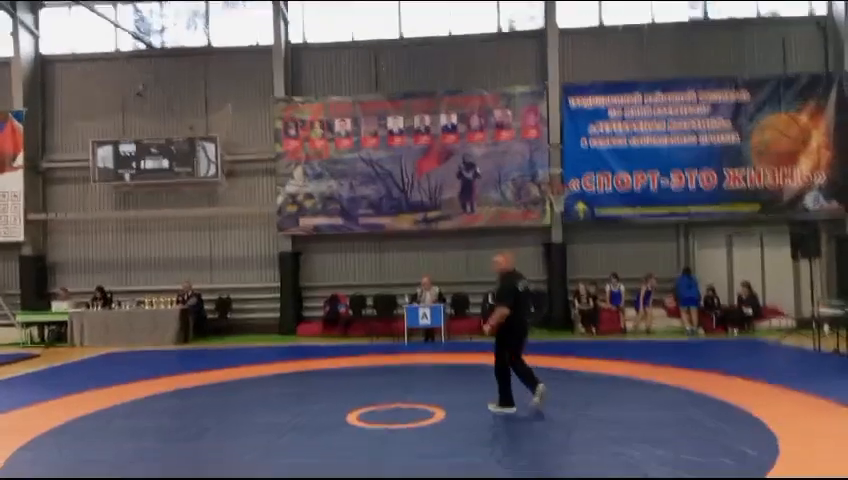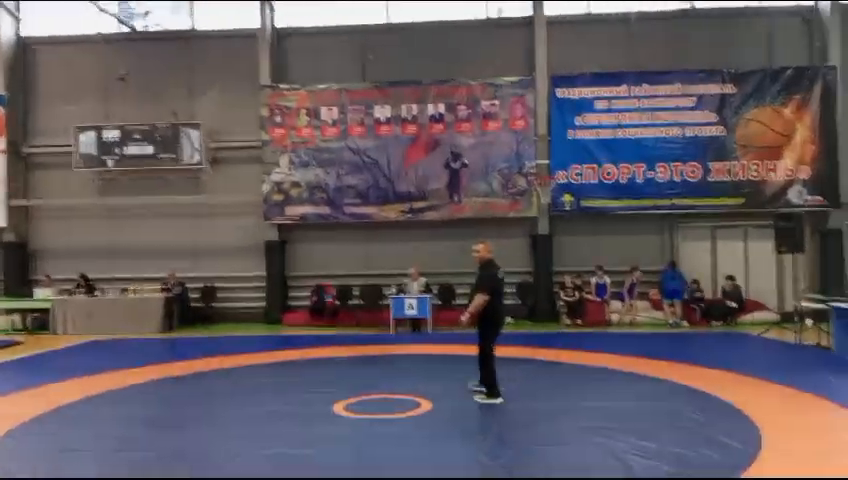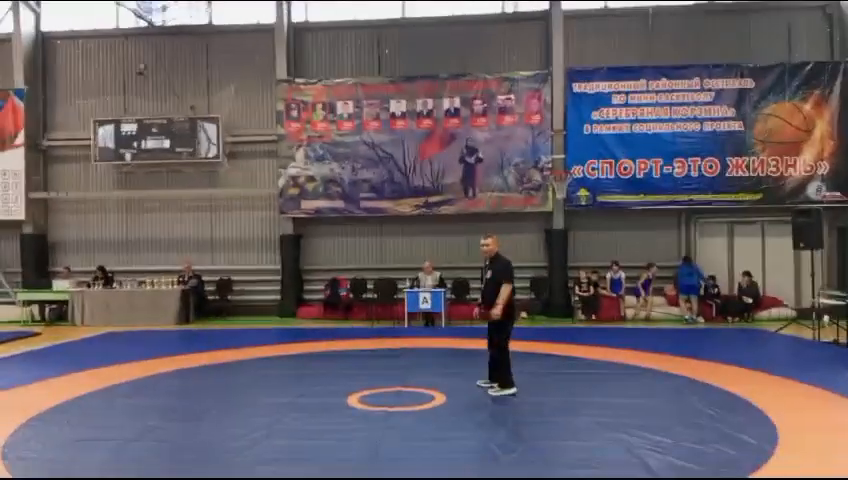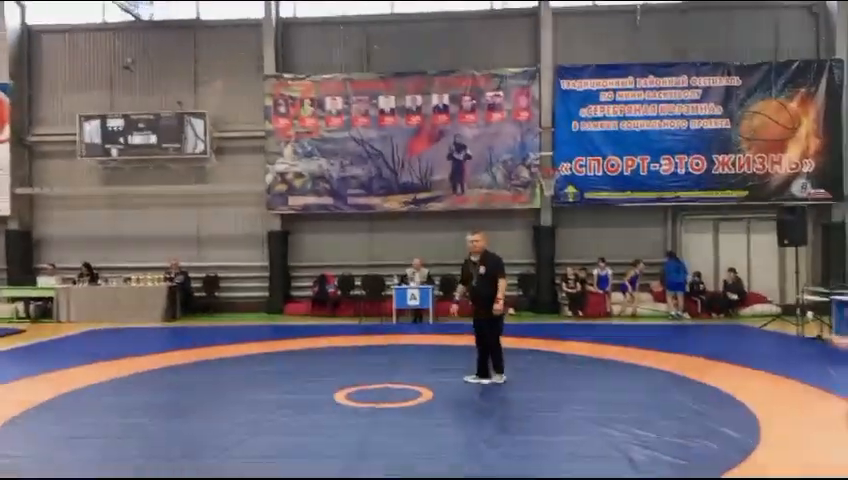
dt=0.3s
person 1, frame 1
left shoulder: (506, 283)
right shoulder: (520, 279)
left elbow: (503, 310)
left wrist: (490, 325)
left hip: (508, 329)
right hip: (521, 327)
left knee: (501, 365)
right knee: (515, 360)
left ankle: (506, 403)
right ankle: (536, 385)
person 1, frame 2
left shoulder: (487, 271)
right shoulder: (493, 268)
left elbow: (483, 296)
left wrist: (468, 313)
right wrist: (472, 312)
left hip: (489, 317)
right hip: (495, 315)
left knee: (485, 353)
right knee: (486, 350)
left ankle: (493, 394)
right ankle: (485, 383)
person 1, frame 3
left shoulder: (503, 263)
right shoulder: (488, 264)
left elbow: (507, 286)
left wrist: (498, 306)
right wrist: (479, 306)
left hip: (503, 313)
right hip: (494, 312)
left knee: (500, 347)
right knee: (493, 346)
left ankle: (507, 385)
right ankle: (495, 379)
person 1, frame 4
left shoulder: (493, 259)
right shoulder: (467, 263)
left elbow: (501, 280)
right elbow: (463, 285)
left wrist: (499, 300)
right wrist: (456, 301)
left hip: (492, 308)
right hip: (478, 307)
left knee: (493, 340)
right knee: (481, 341)
left ankle: (499, 372)
right ankle: (483, 374)
